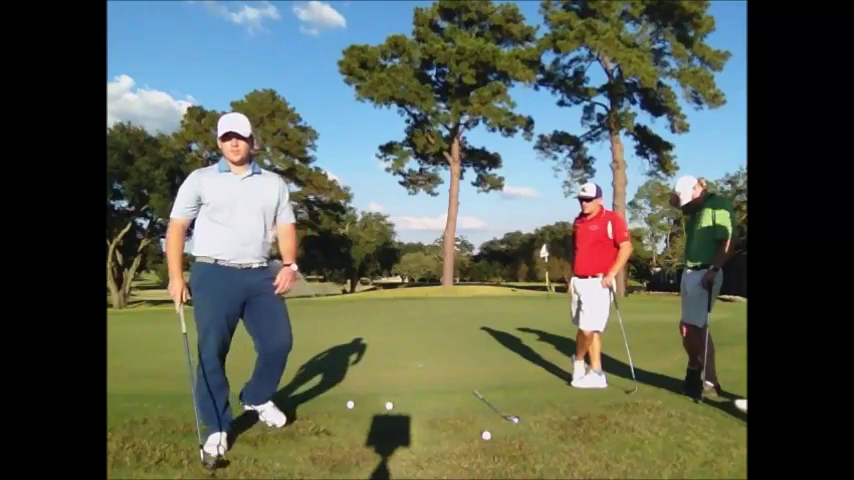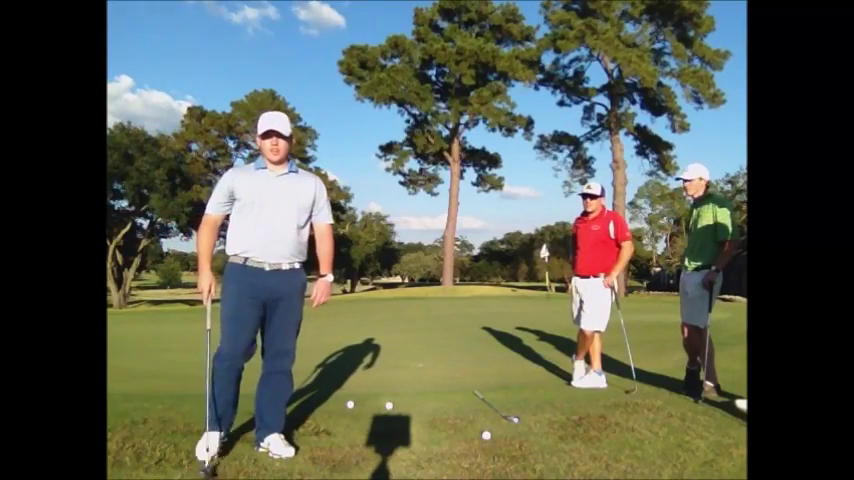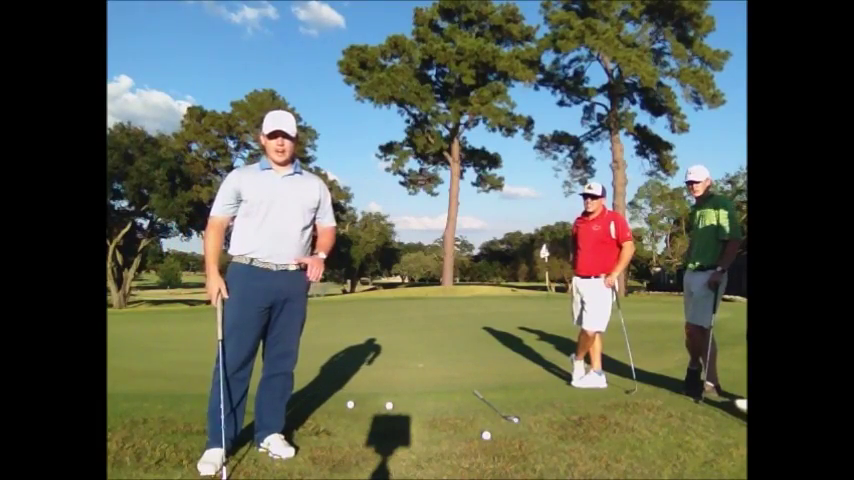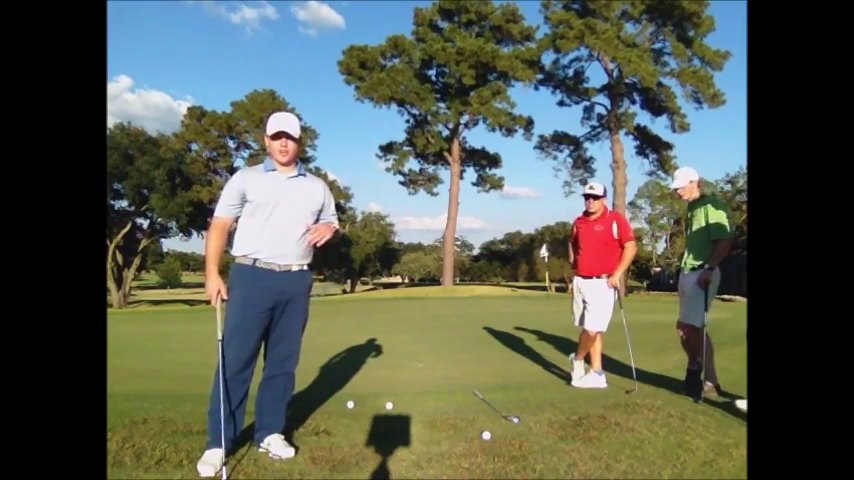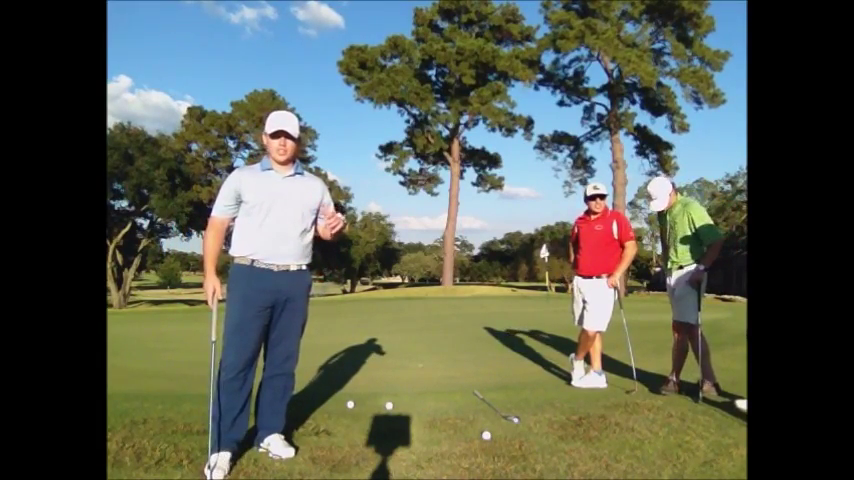
dt=1s
person 1, frame 1
left shoulder: (274, 183)
right shoulder: (199, 180)
left elbow: (285, 228)
right elbow: (176, 228)
left wrist: (289, 265)
right wrist: (176, 276)
left hip: (259, 276)
right hip: (214, 275)
left knee: (279, 341)
right knee: (211, 353)
left ankle: (258, 396)
right ankle: (217, 427)
person 1, frame 2
left shoulder: (311, 184)
right shoulder: (235, 178)
left elbow: (323, 231)
right elbow: (210, 222)
left wrist: (325, 275)
right wrist: (204, 269)
left hip: (289, 280)
right hip: (243, 275)
left knee: (280, 359)
right knee: (231, 353)
left ankle: (270, 432)
right ankle: (216, 428)
person 1, frame 3
left shoulder: (315, 185)
right shoulder: (240, 178)
left elbow: (326, 228)
right elbow: (216, 225)
left wrist: (319, 255)
right wrist: (212, 272)
left hip: (293, 281)
right hip: (248, 275)
left knee: (282, 361)
right knee: (234, 359)
left ankle: (270, 432)
right ankle: (218, 442)
person 1, frame 4
left shoulder: (318, 187)
right shoulder: (245, 179)
left elbow: (330, 225)
right elbow: (219, 226)
left wrist: (331, 229)
right wrist: (212, 273)
left hip: (296, 281)
right hip: (252, 276)
left knee: (283, 361)
right knee: (236, 360)
left ankle: (270, 432)
right ankle: (218, 443)
person 1, frame 5
left shoulder: (315, 185)
right shoulder: (241, 178)
left elbow: (325, 230)
right elbow: (216, 226)
left wrist: (336, 224)
right wrist: (210, 274)
left hip: (295, 281)
right hip: (250, 276)
left knee: (282, 361)
right knee: (237, 360)
left ankle: (270, 433)
right ankle: (222, 445)
person 2, frame 1
left shoulder: (719, 204)
right shoulder: (694, 207)
left elbow: (726, 243)
right elbow: (673, 201)
left wrist: (713, 270)
right wrist: (683, 191)
left hip: (705, 274)
right hip: (689, 272)
left knee: (691, 327)
right knee: (693, 327)
left ankle: (702, 374)
right ankle: (702, 375)
person 2, frame 2
left shoulder: (719, 205)
right shoulder: (695, 207)
left elbow: (730, 243)
left wrist: (714, 271)
right wrist: (684, 255)
left hip: (705, 275)
right hip: (688, 273)
left knee: (692, 328)
right knee: (696, 328)
left ankle: (696, 370)
right ankle: (708, 380)
person 2, frame 3
left shoulder: (722, 205)
right shoulder: (695, 209)
left elbow: (734, 242)
left wrist: (720, 270)
right wrist: (688, 263)
left hip: (710, 274)
right hip: (691, 273)
left knee: (695, 327)
right knee: (699, 328)
left ankle: (696, 368)
right ankle: (709, 380)
person 2, frame 4
left shoulder: (711, 205)
right shoulder: (691, 208)
left elbow: (725, 241)
left wrist: (709, 268)
right wrist: (684, 268)
left hip: (702, 274)
right hip: (687, 273)
left knee: (686, 327)
right knee: (694, 328)
left ankle: (702, 373)
right ankle: (709, 380)
person 2, frame 5
left shoulder: (692, 209)
right shoulder: (663, 211)
left elbow: (716, 240)
left wrist: (702, 268)
left hip: (689, 273)
right hip: (672, 273)
left knee: (682, 328)
right knee: (688, 328)
left ankle: (675, 378)
right ankle: (708, 380)
person 3, frame 1
left shoulder: (612, 219)
right shoulder: (578, 222)
left elbow: (626, 248)
left wrist: (611, 274)
right wrist: (573, 274)
left hip: (598, 283)
right hip: (578, 282)
left knee: (588, 328)
right knee: (590, 329)
left ankle: (578, 361)
right ankle: (596, 373)
person 3, frame 2
left shoulder: (613, 219)
right shoulder: (579, 222)
left elbow: (628, 247)
left wrist: (613, 274)
right wrist: (574, 273)
left hip: (600, 282)
right hip: (579, 281)
left knee: (589, 328)
right knee: (591, 329)
left ankle: (578, 361)
right ankle: (596, 374)
person 3, frame 3
left shoulder: (614, 219)
right shoulder: (579, 222)
left elbow: (629, 247)
left wrist: (614, 274)
left hip: (601, 283)
right hip: (580, 281)
left knee: (591, 328)
right knee: (590, 329)
left ankle: (578, 359)
right ankle: (597, 374)
person 3, frame 4
left shoulder: (616, 219)
right shoulder: (579, 222)
left elbow: (630, 247)
right elbow: (572, 244)
left wrist: (617, 274)
right wrist: (574, 266)
left hip: (603, 283)
right hip: (580, 282)
left knee: (592, 329)
right knee: (590, 329)
left ankle: (577, 359)
right ankle: (596, 374)
person 3, frame 5
left shoulder: (617, 219)
right shoulder: (580, 222)
left elbow: (631, 247)
right elbow: (573, 244)
left wrist: (617, 274)
right wrist: (574, 266)
left hip: (603, 283)
right hip: (581, 282)
left knee: (591, 329)
right knee: (591, 329)
left ankle: (577, 359)
right ankle: (596, 374)
